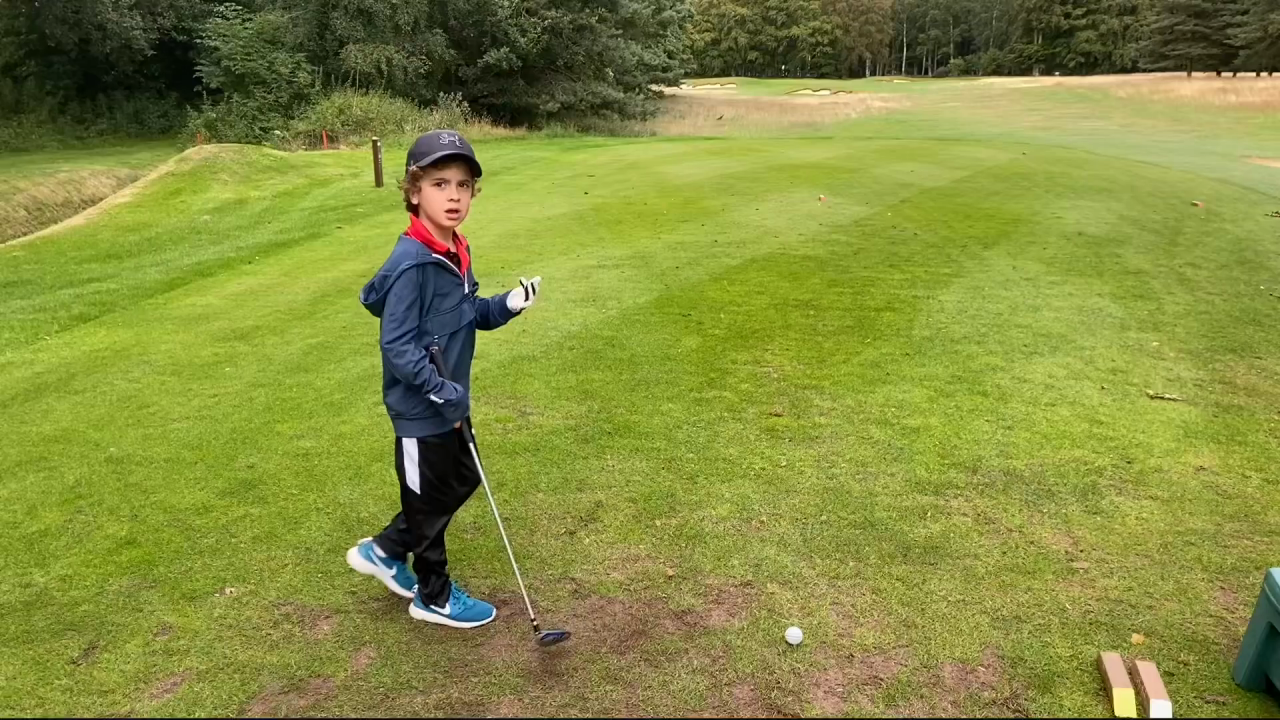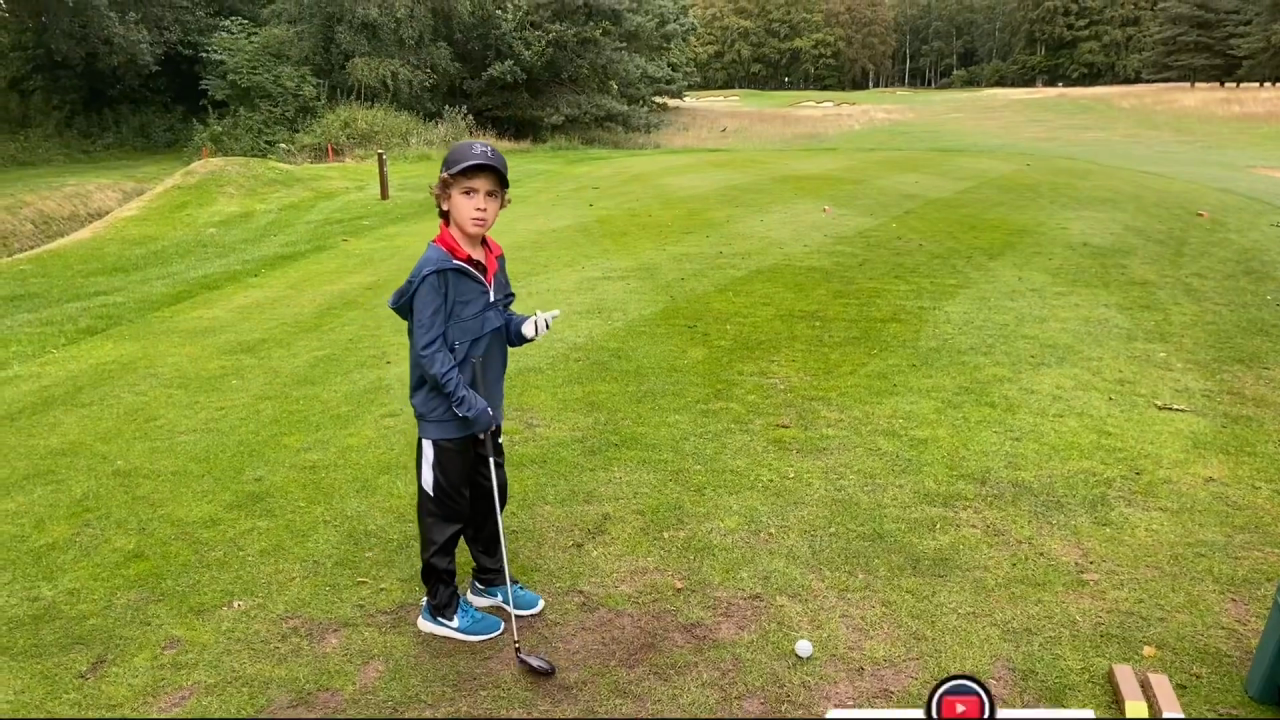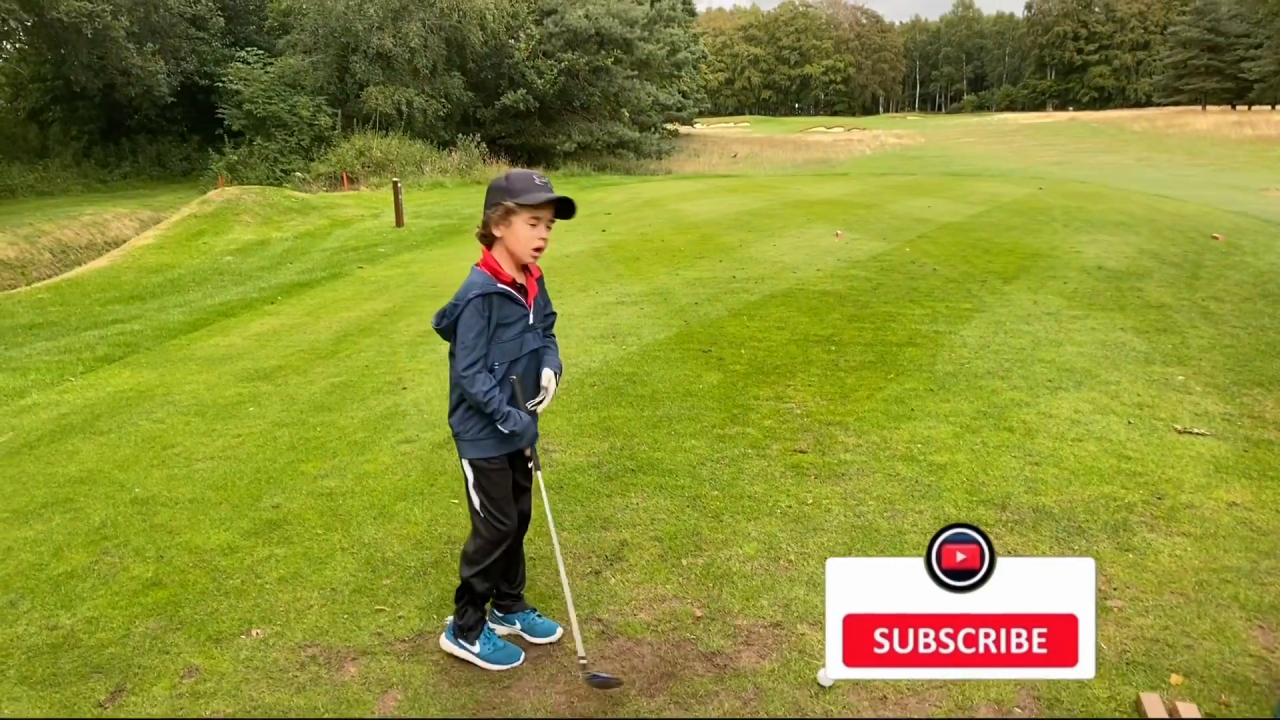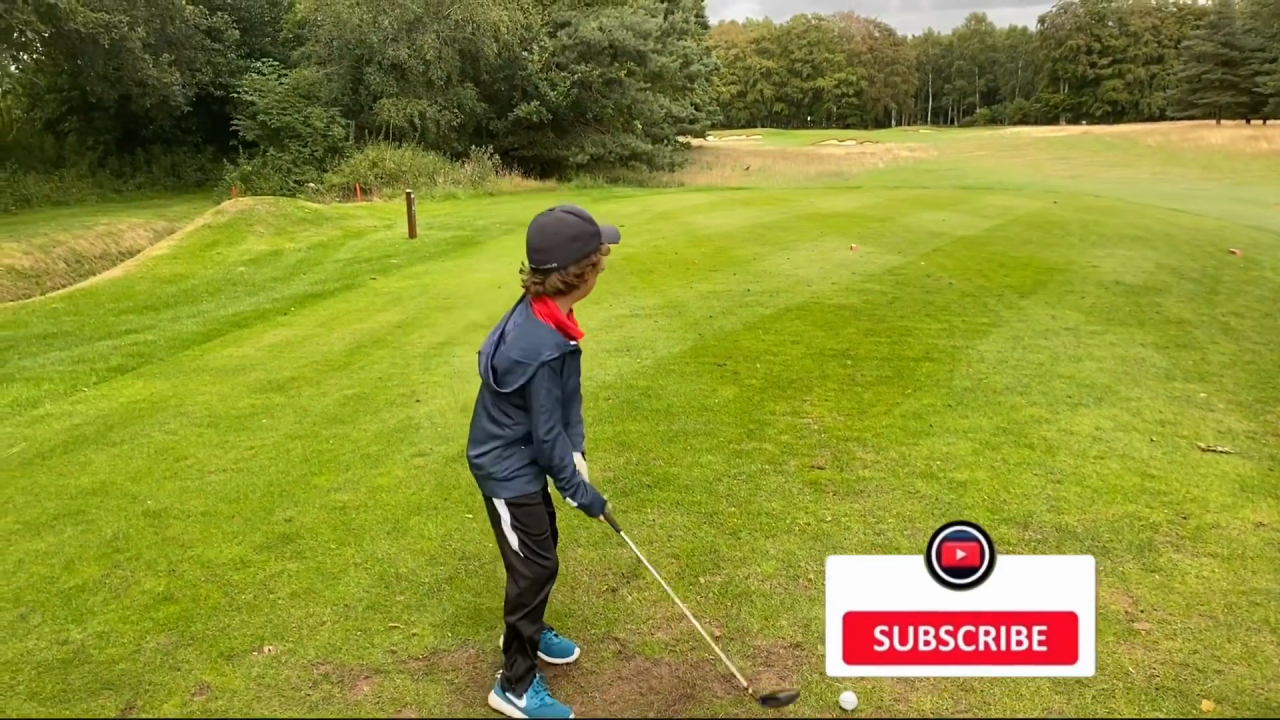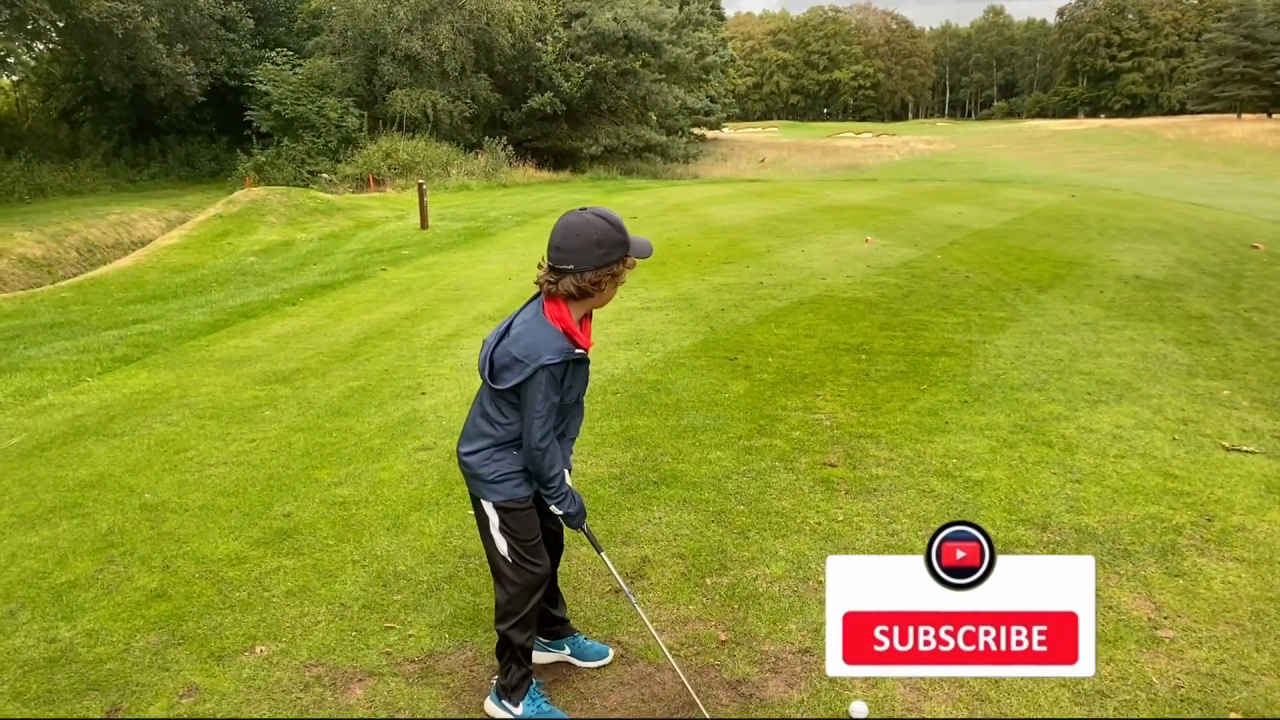
dt=0.5s
person 1, frame 1
left shoulder: (455, 251)
right shoulder: (410, 265)
right elbow: (397, 347)
left wrist: (506, 305)
right wrist: (443, 392)
left hip: (448, 399)
right hip: (422, 409)
left knee: (459, 484)
right knee: (432, 501)
left ankle: (383, 552)
right ankle: (433, 596)
person 1, frame 2
left shoulder: (492, 259)
right shoulder: (436, 271)
right elbow: (429, 351)
left wrist: (523, 327)
right wrist: (468, 404)
left hip: (485, 408)
right hip: (445, 416)
left knee: (490, 495)
right knee: (446, 510)
left ankle: (489, 583)
right ankle: (441, 608)
person 1, frame 3
left shoulder: (532, 281)
right shoulder: (480, 294)
left elbow: (545, 334)
right elbow: (469, 374)
left wrist: (550, 368)
right wrist: (511, 420)
left hip: (514, 424)
right hip: (484, 434)
left knee: (517, 520)
right knee: (495, 527)
left ankle: (509, 607)
right ankle: (466, 630)
person 1, frame 4
left shoulder: (548, 314)
right shoulder: (540, 347)
left elbow: (569, 392)
right elbow: (546, 433)
left wrist: (578, 448)
right wrist: (578, 488)
left hip: (525, 458)
right hip: (506, 467)
left knee: (543, 546)
right knee: (535, 566)
left ankle: (528, 630)
person 1, frame 5
left shoulder: (565, 316)
right shoulder: (544, 351)
left elbow: (569, 406)
right elbow: (538, 438)
left wrist: (563, 469)
right wrist: (561, 494)
left hip: (524, 460)
right hip: (499, 469)
left knee: (548, 544)
right knee: (525, 572)
left ankle: (552, 635)
